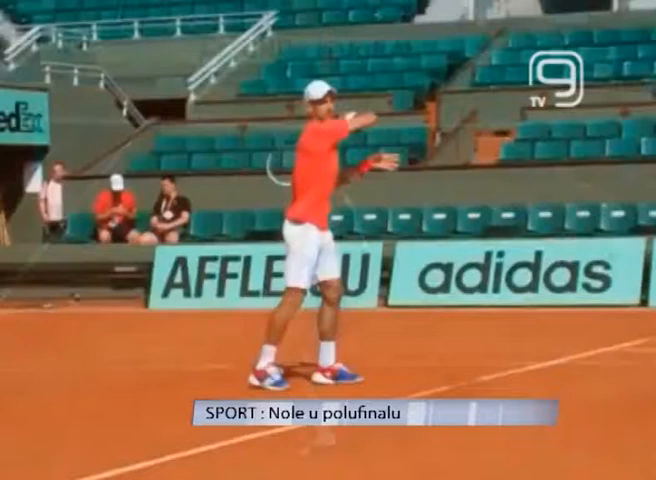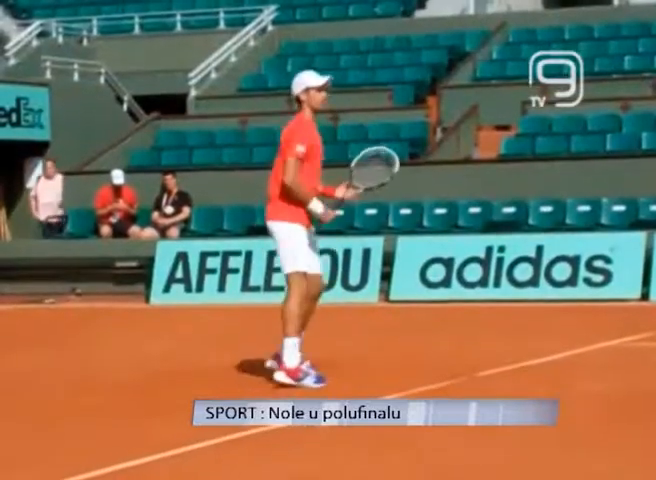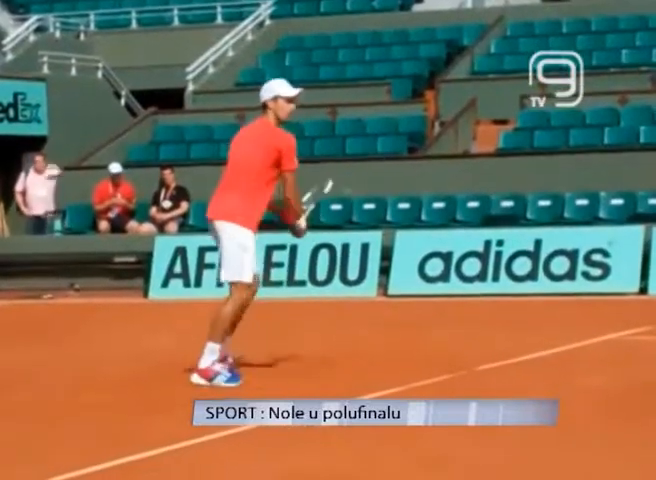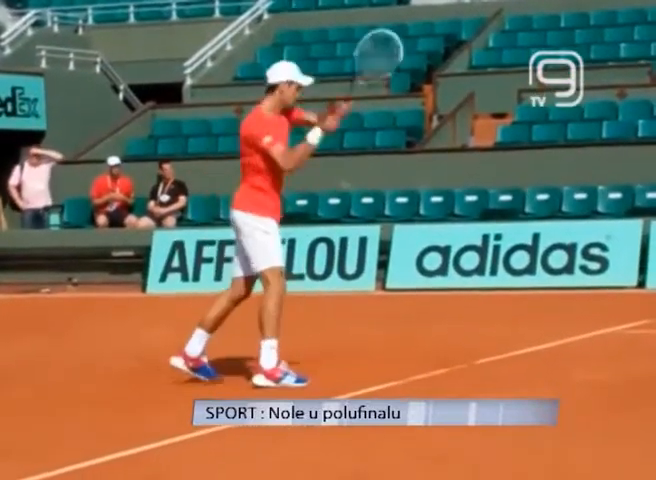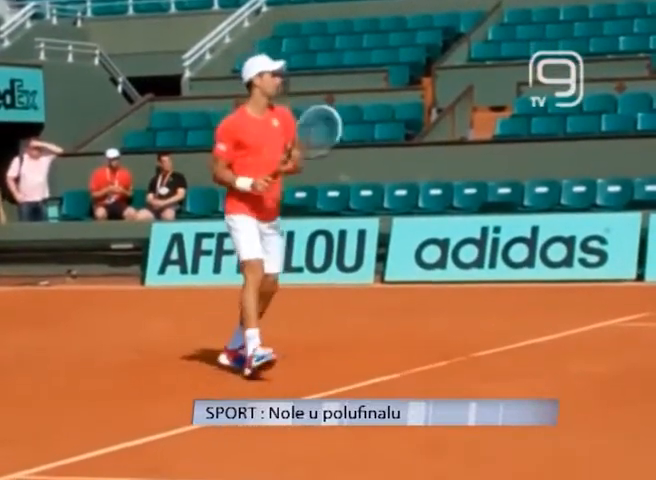
dt=0.7s
person 1, frame 1
left shoulder: (325, 135)
right shoulder: (316, 132)
left elbow: (336, 178)
right elbow: (367, 121)
left wrist: (369, 163)
right wrist: (350, 119)
left hip: (318, 226)
right hip: (302, 225)
left knee: (333, 293)
right knee: (294, 297)
left ankle: (327, 365)
right ankle: (263, 366)
person 1, frame 2
left shoulder: (304, 129)
right shoulder: (302, 128)
right elbow: (289, 180)
left wrist: (333, 192)
right wrist: (318, 207)
left hip: (296, 220)
right hip: (286, 218)
left knee: (314, 287)
right knee: (298, 285)
left ankle: (285, 355)
right ankle: (290, 365)
person 1, frame 3
left shoulder: (245, 133)
right shoulder: (285, 140)
right elbow: (289, 194)
left wrist: (288, 215)
right wrist: (299, 221)
left hip: (219, 214)
right hip: (236, 220)
left knee: (240, 289)
right knee: (244, 292)
left ankle: (215, 361)
right ankle: (207, 363)
person 1, frame 4
left shoulder: (283, 112)
right shoulder: (257, 124)
left elbow: (314, 119)
right elbow: (286, 164)
left wrist: (329, 117)
right wrist: (317, 133)
left hip: (253, 212)
right hip: (255, 213)
left knee: (240, 289)
right knee: (275, 284)
left ankle: (192, 353)
right ankle: (269, 366)
person 1, frame 5
left shoulder: (285, 117)
right shoulder: (231, 125)
left elbow: (294, 155)
right elbow: (218, 171)
left wrist: (290, 164)
right wrist: (248, 183)
left hip: (270, 214)
right hip: (242, 211)
left knee: (268, 285)
right knee: (254, 273)
left ankle: (236, 348)
right ankle: (252, 350)
